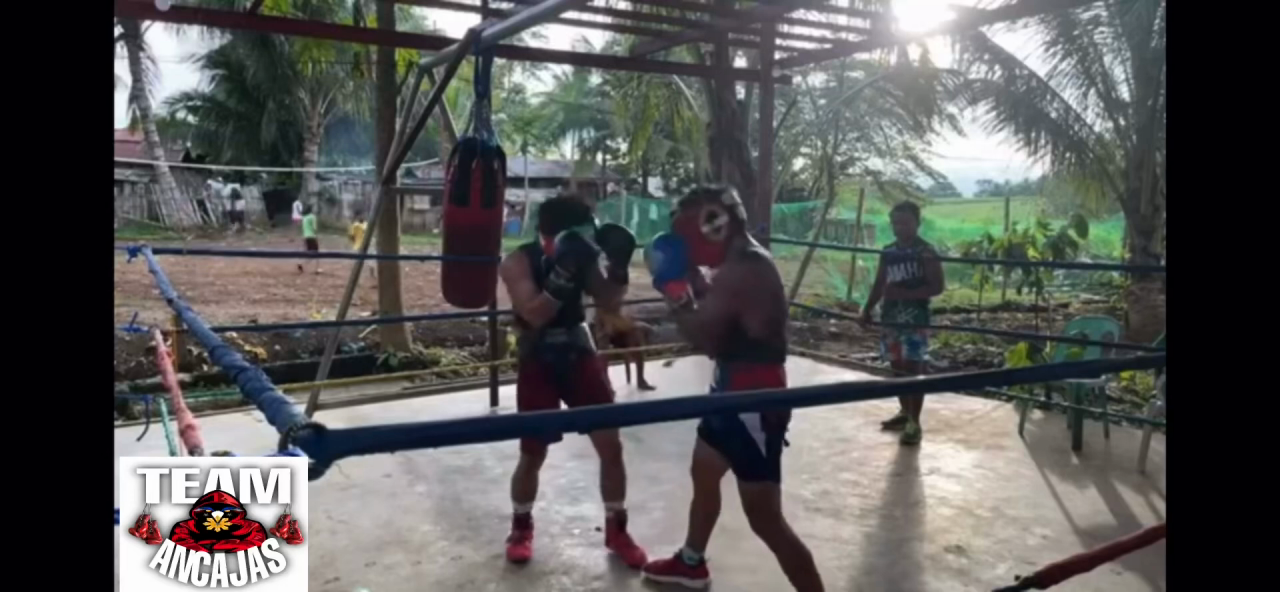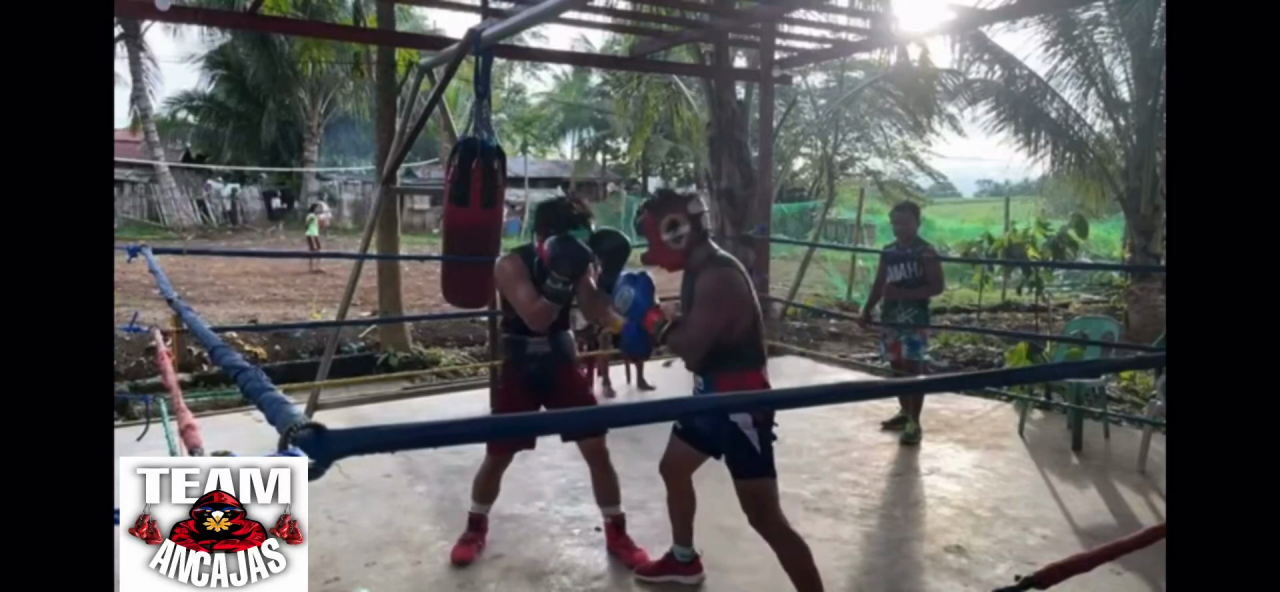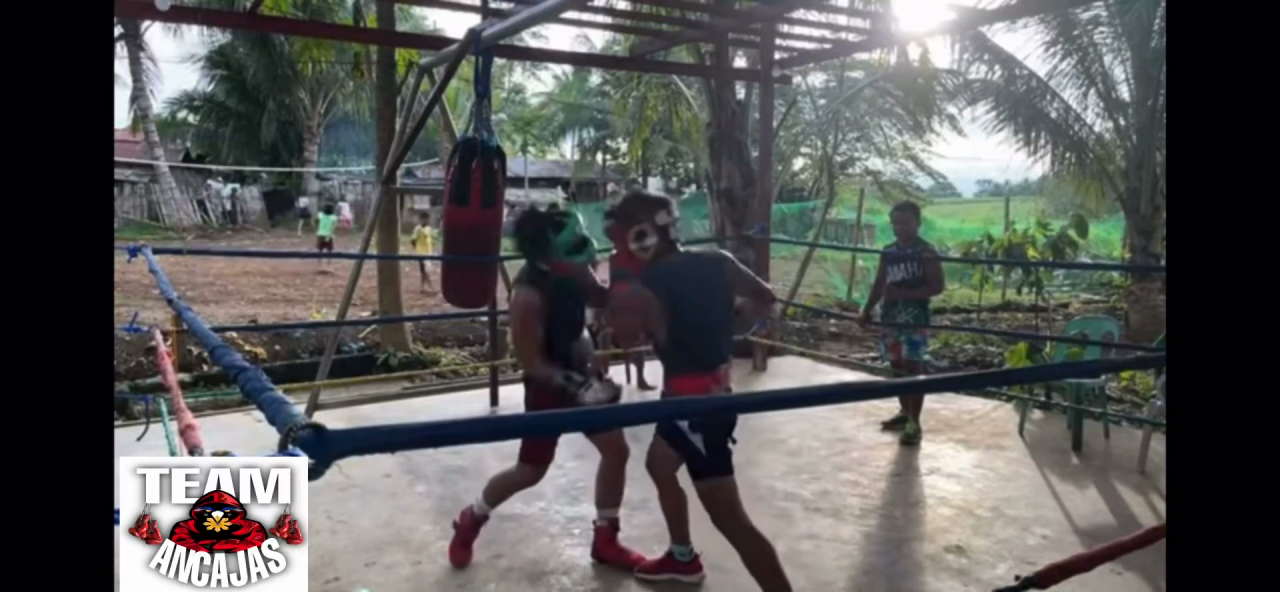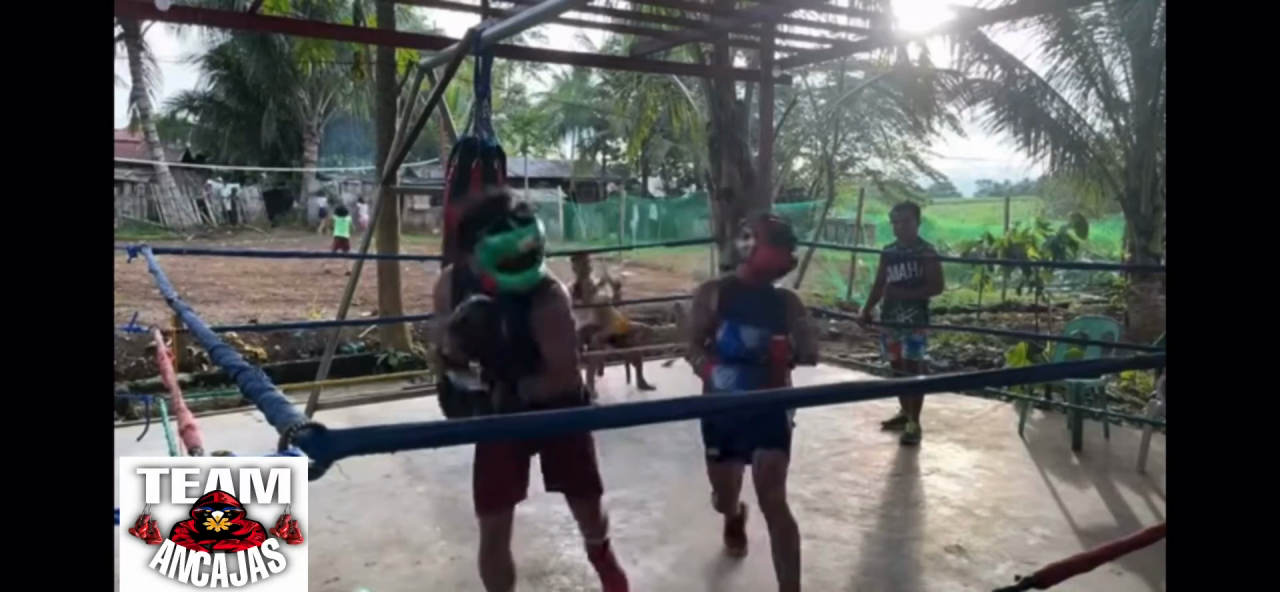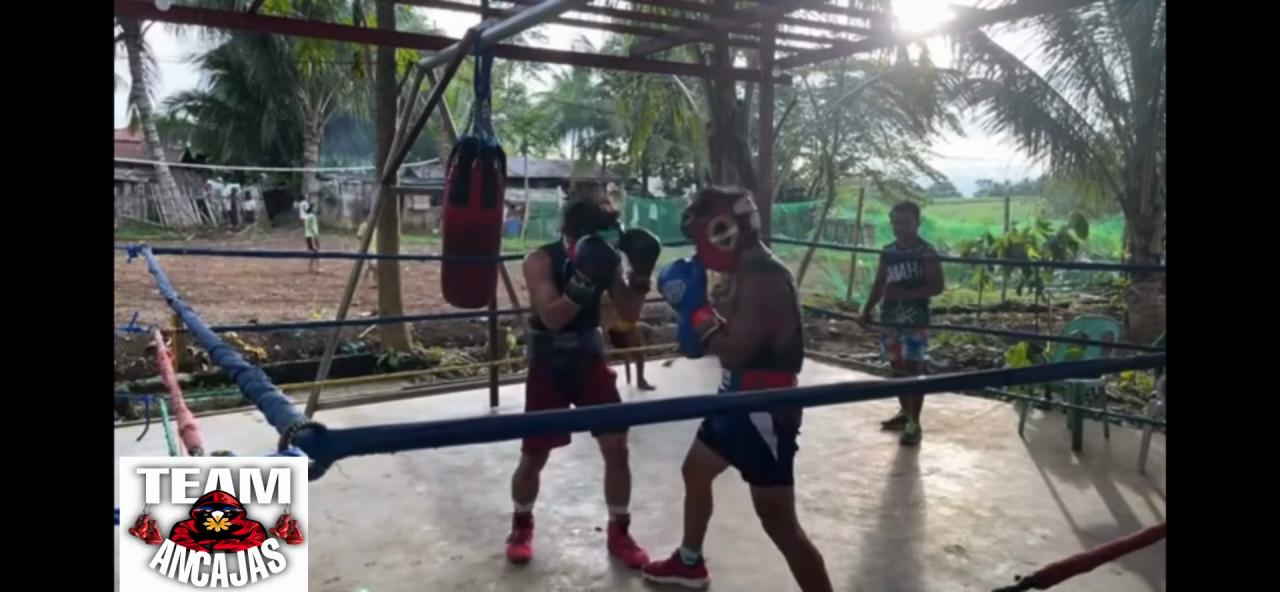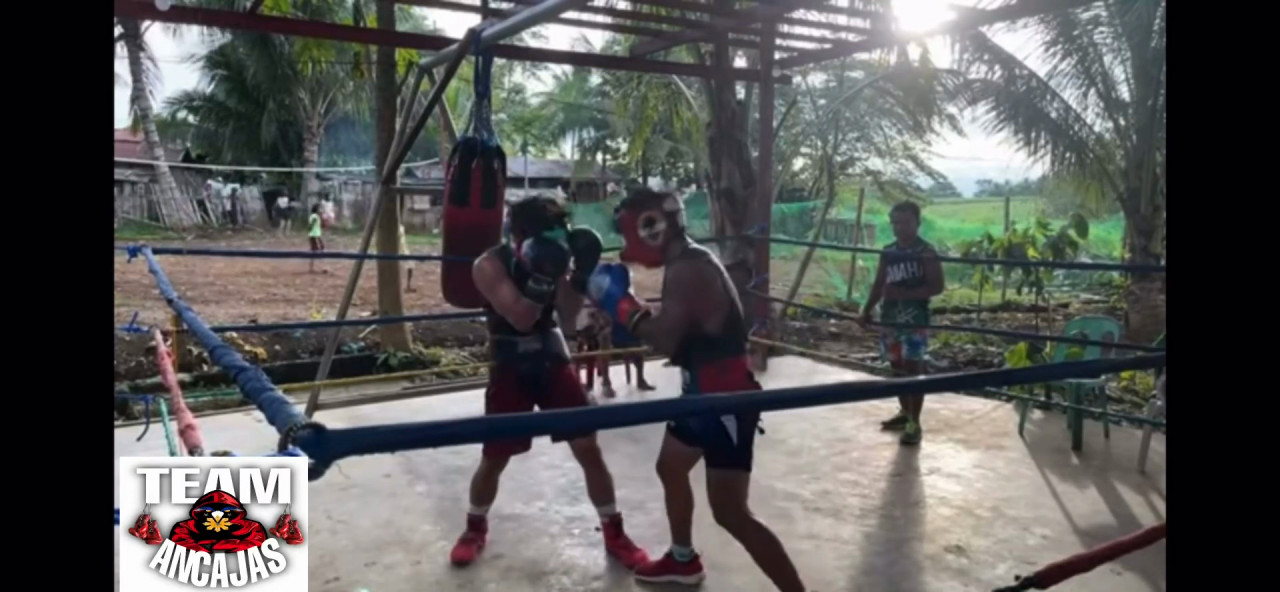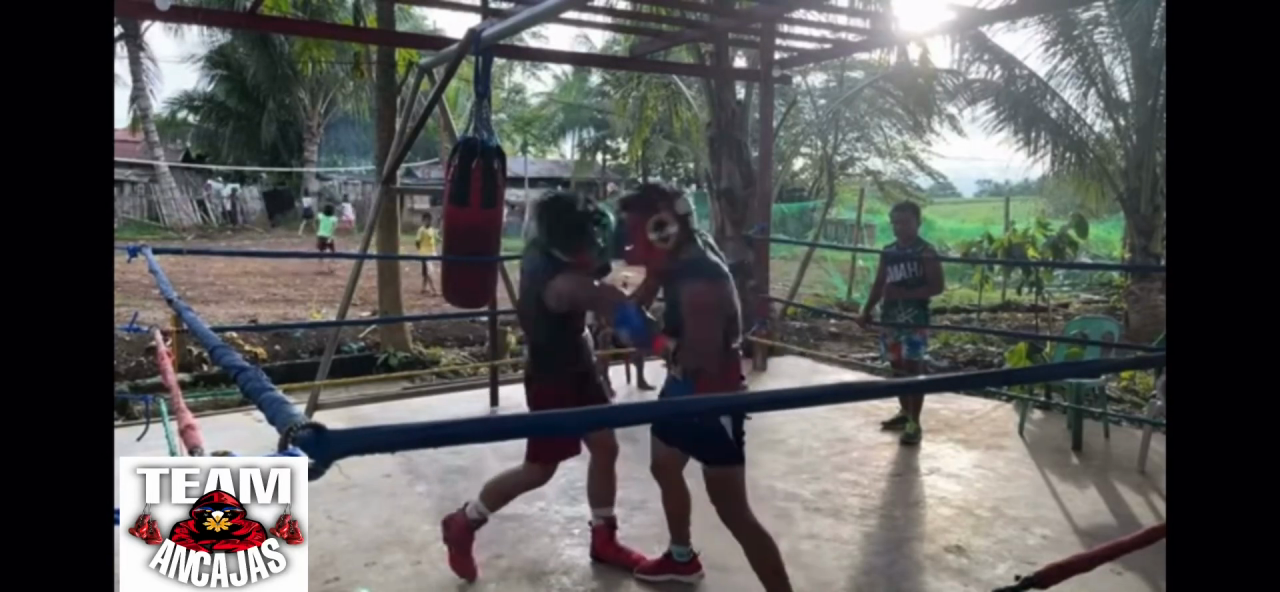
dt=0.7s
person 1, frame 1
left shoulder: (746, 269)
right shoulder: (743, 263)
left elbow: (699, 335)
right elbow: (717, 314)
left wrist: (673, 281)
right wrist: (691, 275)
left hip: (755, 404)
right hip: (732, 395)
left knee: (764, 519)
right knee: (704, 475)
person 1, frame 2
left shoulder: (719, 277)
right shoulder: (698, 271)
left elbow: (692, 348)
left wrist: (649, 315)
right wrist: (651, 318)
left hip: (741, 406)
right hip: (709, 398)
left knee: (766, 518)
right knee: (673, 470)
right ankle: (683, 559)
person 1, frame 3
left shoulder: (639, 292)
right shoulder: (710, 260)
left elbow: (620, 328)
right elbow: (763, 296)
right hip: (709, 395)
left knee: (728, 518)
right knee: (659, 467)
right ankle: (683, 557)
person 1, frame 4
left shoulder: (786, 301)
right shoulder: (713, 292)
left elbow: (809, 352)
right elbow: (694, 346)
left wrist: (769, 347)
right wrist: (713, 372)
left hip: (769, 405)
left knee: (773, 501)
right knee: (723, 498)
right ankle: (736, 516)
person 1, frame 5
left shoulder: (765, 280)
right shoulder: (745, 272)
left elbow: (735, 352)
right elbow: (730, 332)
left wrist: (694, 310)
right wrist: (701, 307)
left hip: (766, 410)
right hip: (737, 399)
left knee: (778, 522)
right knee: (695, 473)
person 1, frame 6
left shoulder: (688, 269)
right shoulder: (687, 264)
left elbow: (665, 339)
left wrist: (620, 302)
right wrist: (628, 308)
left hip: (726, 397)
right hip: (701, 392)
left knee: (731, 513)
right knee: (670, 469)
right ankle: (683, 559)
person 1, frame 7
left shoulder: (697, 285)
right shoulder: (697, 250)
left elbow: (704, 366)
right hip: (683, 391)
left knee: (733, 511)
right knee: (663, 469)
right ankle: (681, 558)
person 2, frame 1
left shoulder: (584, 254)
right shoulder: (518, 262)
left elbow: (609, 304)
right elbow: (535, 315)
right wrist: (563, 274)
left hip: (580, 356)
right hip: (538, 362)
left knee: (610, 444)
right knee: (532, 455)
left ankle: (616, 530)
right ankle: (521, 527)
person 2, frame 2
left shoulder: (573, 261)
right shoulder: (511, 265)
left elbow: (600, 316)
right elbow: (537, 320)
left wrist: (612, 270)
right wrist: (563, 275)
left hip: (562, 365)
right hip: (520, 370)
left knee: (597, 451)
right knee: (497, 458)
left ankle: (616, 533)
right ankle: (475, 529)
person 2, frame 3
left shoulder: (570, 270)
right shoulder: (530, 297)
left elbow: (599, 297)
right elbow: (529, 362)
right wrist: (574, 385)
left hip: (581, 369)
right hip: (551, 381)
left knee: (616, 450)
right knee: (531, 469)
left ankle: (605, 539)
right ankle: (468, 522)
person 2, frame 4
left shoulder: (547, 294)
right shoulder: (451, 284)
left elbow: (564, 376)
right elbow: (446, 355)
left wrist: (506, 396)
right wrist: (455, 341)
left hip: (559, 406)
right hip: (501, 408)
left knee: (587, 509)
right knee: (494, 525)
left ankle: (600, 551)
person 2, frame 5
left shoulder: (605, 260)
right shoulder: (541, 262)
left elbow: (629, 313)
right elbow: (552, 317)
left wrist: (641, 272)
right wrist: (585, 281)
left hip: (589, 361)
right hip: (548, 365)
left knee: (616, 448)
right knee: (534, 455)
left ankle: (618, 531)
right ankle: (522, 525)
person 2, frame 6
left shoulder: (552, 258)
right shoulder: (490, 266)
left elbow: (569, 315)
right elbow: (521, 318)
left wrist: (583, 272)
right wrist: (541, 276)
left hip: (554, 363)
right hip: (510, 371)
left knee: (589, 450)
right knee: (493, 460)
left ankle: (614, 533)
right ankle: (475, 529)
person 2, frame 7
left shoulder: (544, 251)
right shoulder: (563, 282)
right elbow: (618, 307)
left hip: (575, 369)
right hip: (553, 379)
left knee: (606, 448)
right knee: (539, 468)
left ankle: (604, 538)
right ankle: (464, 523)
person 3, frame 1
left shoulder: (926, 252)
right shoulder: (888, 252)
left elbow: (937, 286)
right elbow: (879, 284)
left wrist: (904, 293)
right wrist: (867, 310)
left hip: (915, 318)
right hip: (891, 316)
left knee: (914, 368)
right knee: (898, 366)
left ankle: (914, 422)
right ankle: (904, 412)
person 3, frame 2
left shoulder: (926, 252)
right shoulder: (888, 251)
left elbow: (937, 286)
right elbow: (879, 284)
left wrist: (904, 293)
right wrist: (867, 310)
left hip: (915, 318)
right hip: (890, 316)
left knee: (914, 367)
right knee: (897, 366)
left ankle: (914, 422)
right ankle: (904, 412)
person 3, frame 3
left shoulder: (926, 252)
right shoulder: (888, 251)
left elbow: (937, 286)
right elbow: (879, 284)
left wrist: (904, 293)
right wrist: (867, 310)
left hip: (915, 318)
right hip: (890, 316)
left knee: (914, 367)
right knee: (898, 366)
left ankle: (914, 422)
right ankle: (904, 412)
person 3, frame 4
left shoulder: (926, 252)
right shoulder: (888, 251)
left elbow: (937, 286)
right elbow: (879, 284)
left wrist: (905, 293)
right wrist: (867, 309)
left hip: (914, 318)
right hip: (890, 316)
left knee: (914, 368)
right knee: (897, 366)
left ankle: (914, 423)
right ankle: (904, 412)
person 3, frame 5
left shoulder: (926, 252)
right shoulder: (888, 252)
left elbow: (937, 286)
right elbow: (879, 284)
left wrist: (905, 293)
right wrist: (867, 310)
left hip: (915, 318)
right hip: (890, 316)
left knee: (914, 368)
right knee: (897, 367)
left ankle: (914, 422)
right ankle: (904, 412)
person 3, frame 6
left shoulder: (926, 252)
right shoulder: (888, 252)
left elbow: (937, 286)
right elbow: (879, 284)
left wrist: (905, 293)
right wrist: (867, 310)
left hip: (915, 317)
right hip: (890, 316)
left knee: (914, 368)
right knee: (897, 366)
left ankle: (914, 423)
right ankle: (904, 412)
person 3, frame 7
left shoulder: (926, 252)
right shoulder: (888, 252)
left elbow: (937, 286)
right elbow: (879, 284)
left wrist: (904, 293)
right wrist: (867, 311)
left hip: (915, 317)
right hip: (890, 316)
left knee: (914, 368)
right knee: (897, 366)
left ankle: (914, 423)
right ankle: (904, 412)
